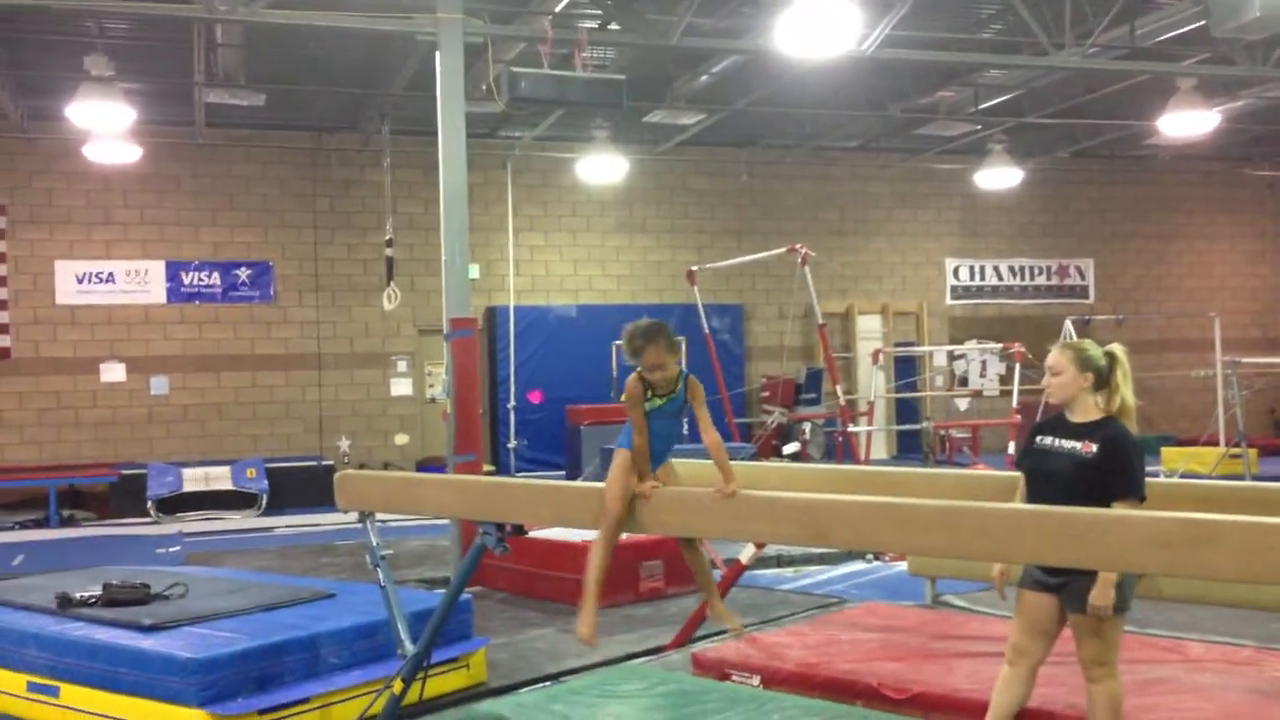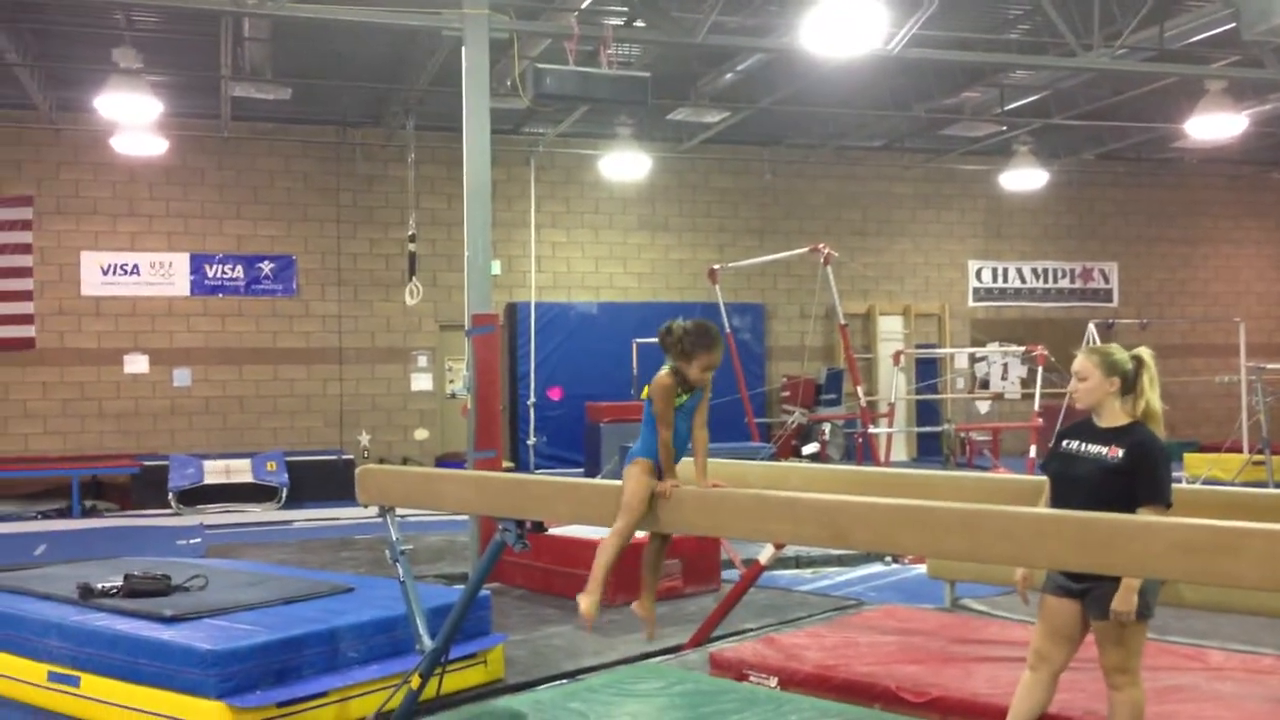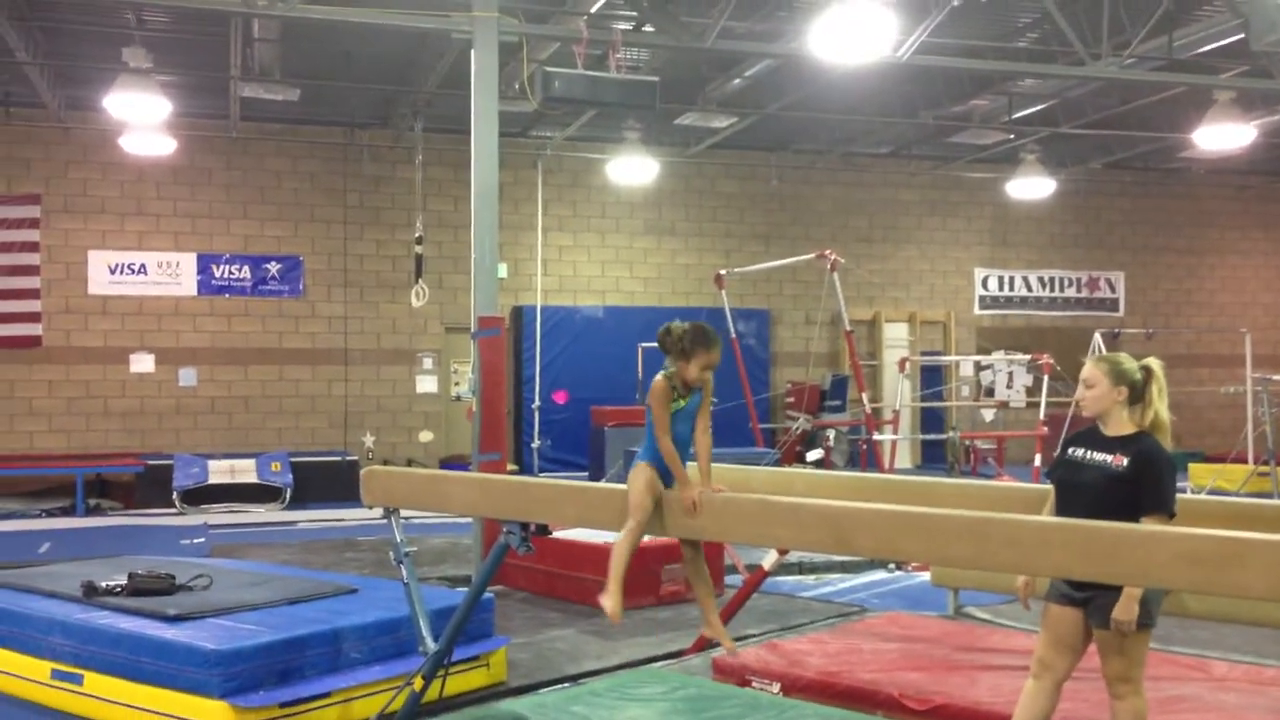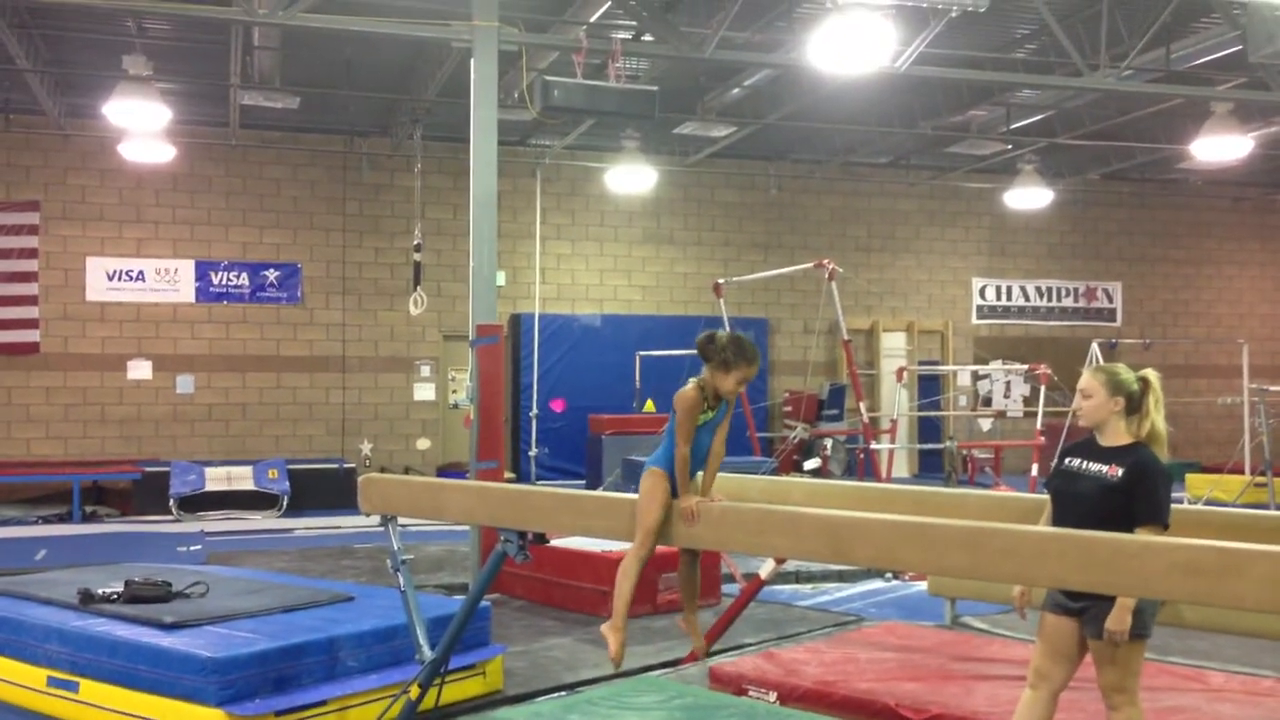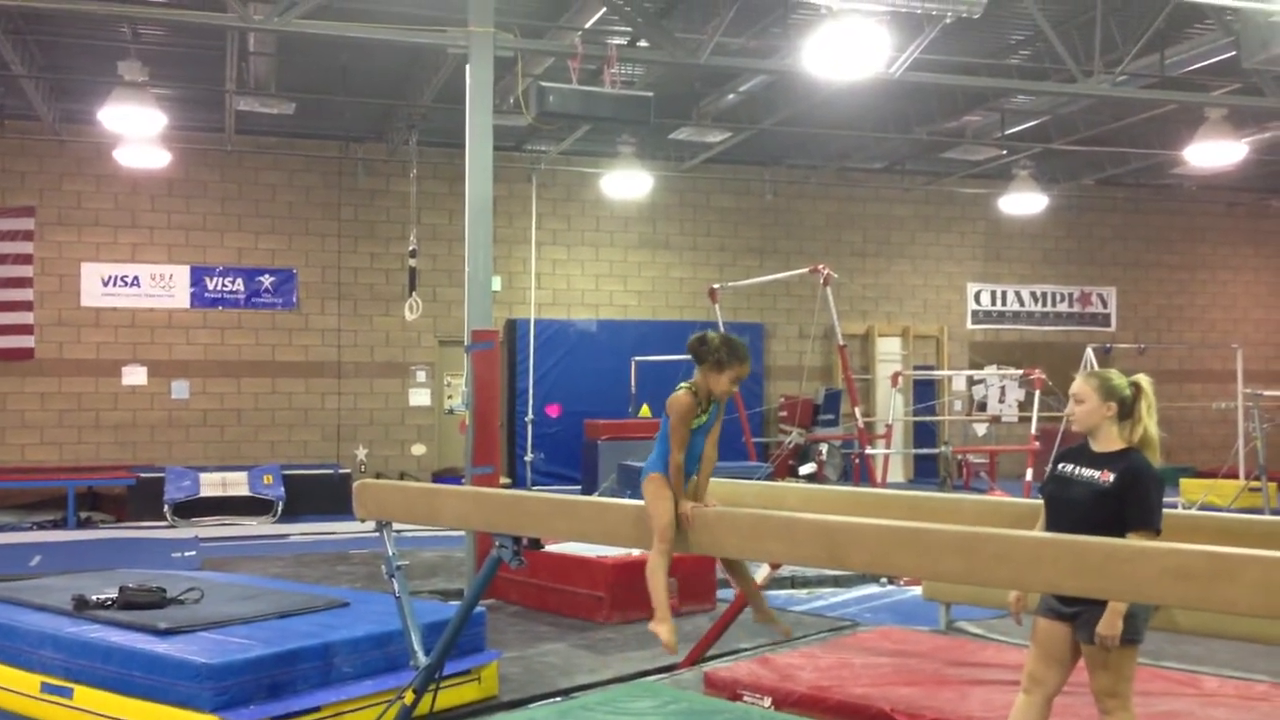
dt=0.4s
person 1, frame 1
left shoulder: (1117, 440)
right shoulder: (1043, 430)
right elbow: (1024, 497)
left wrist: (1108, 581)
left hip: (1093, 571)
right hip: (1043, 565)
left knee: (1098, 668)
right knee: (1019, 655)
person 1, frame 2
left shoulder: (1144, 445)
right shoulder: (1070, 435)
right elbow: (1049, 501)
left wrist: (1131, 587)
left hip: (1116, 577)
right hip: (1066, 570)
left knee: (1120, 675)
right knee: (1040, 661)
person 1, frame 3
left shoulder: (1149, 455)
right shoulder: (1076, 443)
right elbow: (1053, 509)
left wrist: (1132, 595)
left hip: (1119, 586)
right hip: (1069, 579)
left knee: (1123, 684)
right knee: (1044, 670)
person 1, frame 4
left shoulder: (1144, 466)
right shoulder: (1072, 453)
right elbow: (1050, 519)
left wrist: (1125, 606)
left hip: (1115, 596)
right hip: (1065, 589)
right knee: (1040, 680)
person 1, frame 5
left shoulder: (1136, 471)
right shoulder: (1066, 459)
right elbow: (1045, 525)
left wrist: (1116, 611)
left hip: (1108, 600)
right hip: (1059, 594)
right knee: (1035, 684)
person 2, frame 1
left shoulder: (689, 383)
right shoulder: (635, 385)
left elbow: (709, 433)
right elbow: (640, 436)
left wrist: (728, 479)
right wrist: (643, 479)
left hip: (658, 458)
right hip: (630, 454)
right knee: (611, 524)
left ankle: (715, 602)
right ankle: (589, 606)
person 2, frame 2
left shoulder: (703, 382)
right shoulder: (664, 381)
left elbow: (699, 429)
right elbow: (664, 433)
left wrist: (701, 478)
right wrist: (667, 476)
left hip: (666, 466)
right hip: (644, 461)
left knee: (661, 535)
right knee: (628, 521)
left ankle: (646, 602)
right ankle: (591, 593)
person 2, frame 3
left shoulder: (704, 384)
right shoulder: (661, 384)
left elbow: (702, 432)
right elbow: (663, 440)
left wrist: (705, 482)
right wrist: (684, 485)
left hip: (678, 471)
right hip: (649, 465)
left knee: (692, 548)
right knee: (639, 518)
left ankle: (712, 622)
right ankle: (612, 591)
person 2, frame 4
left shoulder: (728, 397)
right shoulder: (690, 394)
left elbow: (717, 445)
right elbow: (682, 448)
left wrist: (705, 492)
right wrist: (684, 494)
left hip: (688, 476)
right hip: (661, 471)
left knee: (691, 552)
right knee: (644, 544)
left ankle: (691, 618)
right ankle: (616, 624)
person 2, frame 5
left shoulder: (719, 399)
right shoulder: (683, 398)
left elbow: (709, 449)
right elbow: (676, 454)
left wrist: (699, 496)
right wrist: (679, 500)
left hip: (686, 477)
right hip: (660, 475)
right knee: (665, 539)
left ankle: (759, 606)
right ankle: (662, 618)
